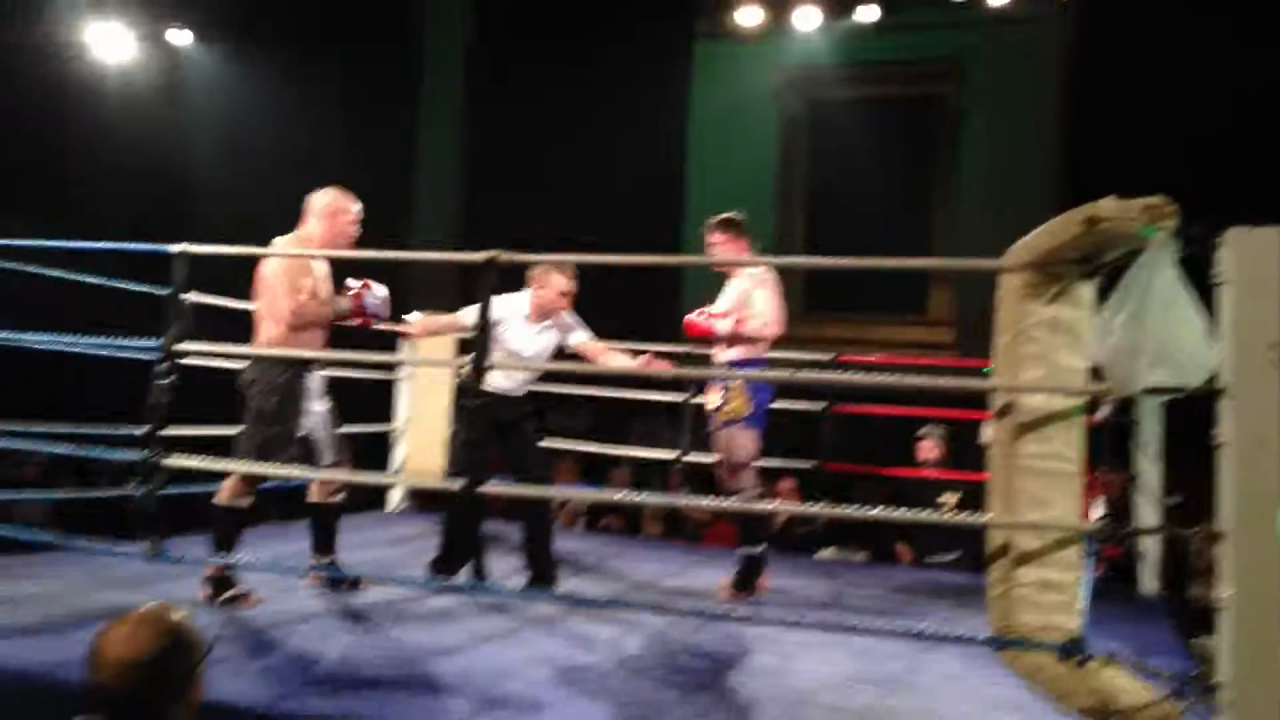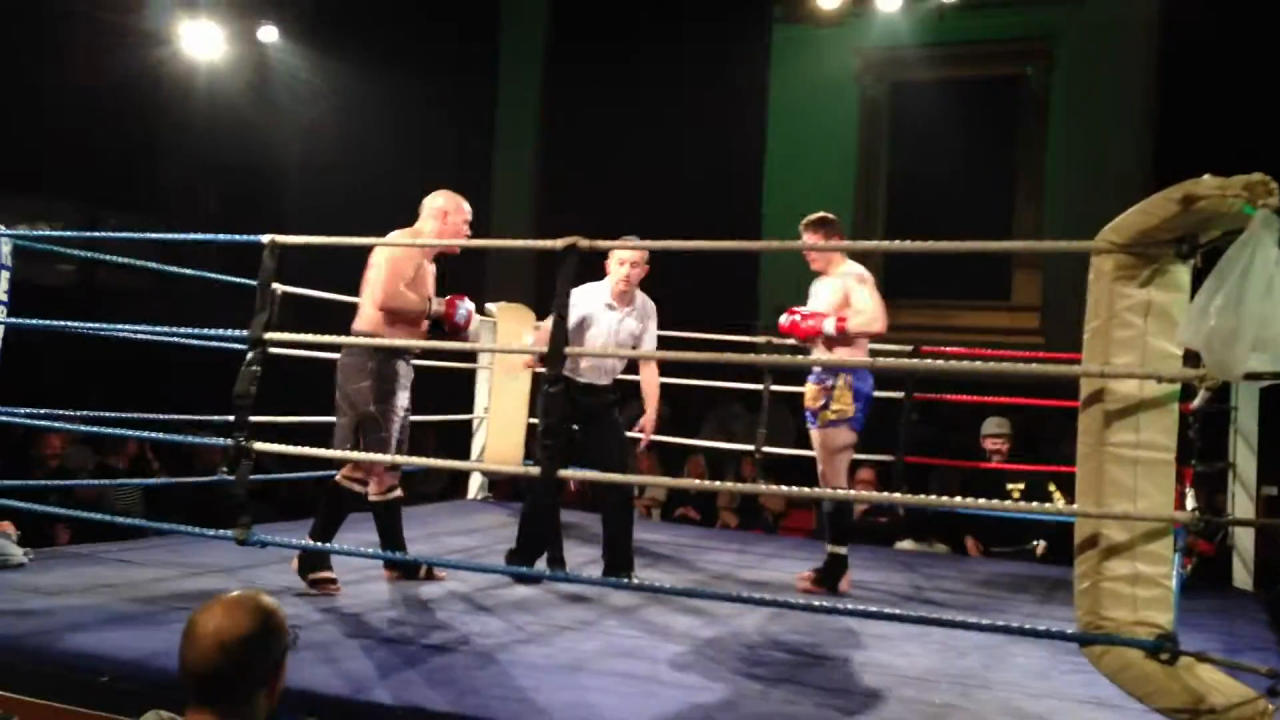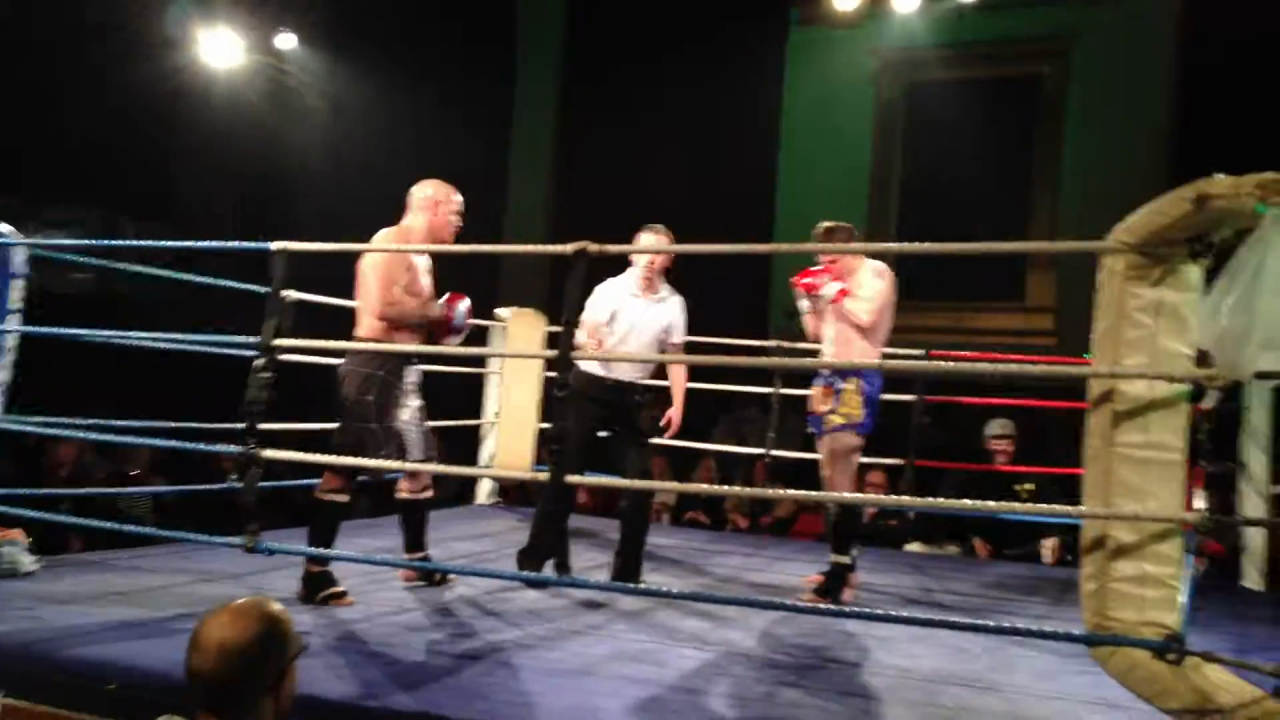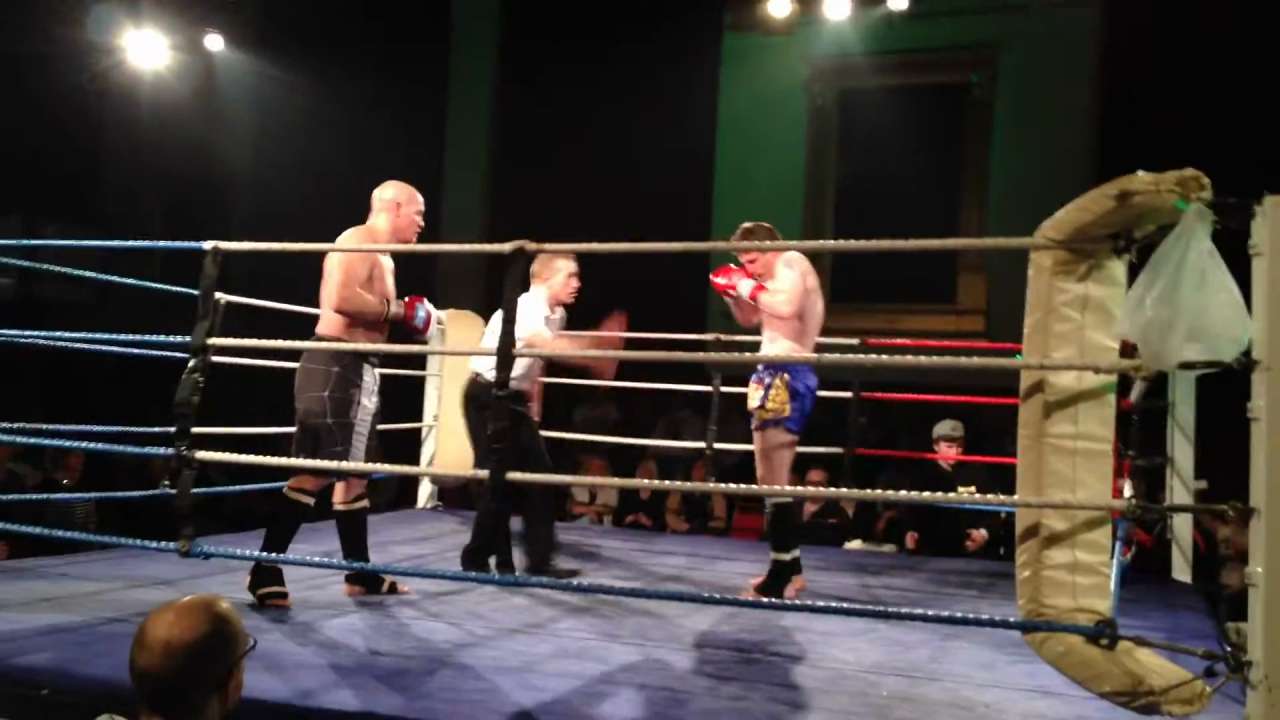
dt=0.5s
person 1, frame 1
left shoulder: (316, 260)
right shoulder: (289, 253)
right elbow: (291, 315)
left wrist: (348, 310)
right wrist: (348, 303)
left hip: (305, 374)
right hip: (278, 372)
left knee: (331, 466)
right knee: (248, 472)
left ankle: (324, 563)
right ankle: (218, 574)
person 1, frame 2
left shoulder: (424, 259)
right shoulder: (404, 244)
right elbow: (386, 297)
left wrist: (444, 324)
right wrist: (442, 309)
left hip: (393, 364)
right hip: (371, 361)
left knee: (388, 464)
right knee: (367, 460)
left ankle: (397, 559)
right ankle: (313, 552)
person 1, frame 3
left shoulder: (420, 254)
right shoulder: (392, 244)
right elbow: (384, 307)
left wrist: (439, 324)
right wrist: (440, 311)
left hip: (401, 370)
right hip: (374, 367)
left knee: (419, 465)
right knee: (345, 468)
left ankle: (416, 560)
right ankle: (315, 573)
person 1, frame 4
left shoulder: (381, 256)
right shoulder: (359, 241)
right elbow: (341, 299)
left wrist: (401, 316)
right wrist: (399, 310)
left hip: (359, 370)
right hip: (335, 367)
left knee: (354, 473)
right knee: (313, 472)
left ankle: (359, 573)
right ankle: (266, 569)
person 2, frame 1
left shoulder: (759, 276)
right shoulder: (735, 281)
left elbow: (772, 325)
left wrist: (719, 324)
right wrist: (709, 324)
left hip: (746, 376)
right hip: (727, 377)
left knee: (740, 472)
right knee: (731, 472)
left ankle: (752, 566)
right ankle: (753, 561)
person 2, frame 2
left shoulder: (854, 276)
right shoulder: (818, 284)
left elbow: (877, 322)
left wrist: (825, 324)
right wrist: (798, 326)
left hip: (847, 381)
right hip: (821, 380)
left knee: (834, 474)
right knee: (827, 475)
left ankle: (836, 570)
right ankle: (833, 563)
person 2, frame 3
left shoulder: (875, 273)
right shoulder: (837, 283)
left elbow: (867, 316)
right elbow: (815, 332)
left wrist: (832, 288)
right wrist: (808, 296)
left hip: (855, 382)
right hip: (828, 381)
left knee: (840, 478)
right knee: (832, 476)
left ankle: (839, 579)
right ankle: (844, 566)
person 2, frame 4
left shoulder: (793, 264)
right shoulder: (773, 276)
left elbow: (787, 306)
right elbow: (748, 318)
left wrist: (748, 285)
right wrist: (733, 290)
left hip: (789, 377)
right hip: (772, 376)
left knee: (771, 475)
right knee: (773, 476)
left ankle: (780, 575)
right ankle: (791, 568)
person 3, frame 1
left shoulder: (565, 323)
right shoulder: (502, 307)
left elbow: (599, 353)
right elbow: (455, 322)
left wrist: (637, 364)
right wrist: (419, 327)
left hip: (516, 406)
right hip: (478, 399)
left knee: (536, 484)
left ankle: (541, 575)
right ankle: (447, 566)
person 3, frame 2
left shoulder: (646, 309)
right shoulder: (585, 297)
left elbow: (647, 364)
right elbow: (549, 330)
left wrist: (651, 412)
right wrist: (535, 350)
left hip: (604, 395)
right hip: (566, 389)
left knee: (620, 478)
left ankle: (618, 567)
right ankle: (524, 557)
person 3, frame 3
left shoulder: (674, 303)
right shoulder: (610, 290)
left elbow: (675, 358)
right elbow: (586, 332)
left wrist: (677, 404)
right wrist: (589, 344)
left hip: (630, 395)
right hip: (589, 387)
left knee: (640, 484)
right knee: (564, 474)
left ankle: (627, 572)
right ankle: (533, 557)
person 3, frame 4
left shoulder: (556, 314)
right shoulder: (524, 309)
right elbow: (543, 344)
left wrist: (533, 402)
right wrist: (595, 346)
left hip: (513, 398)
right hip: (485, 397)
left knee: (540, 475)
right knee: (500, 480)
left ankle: (540, 560)
right ankle: (477, 558)
